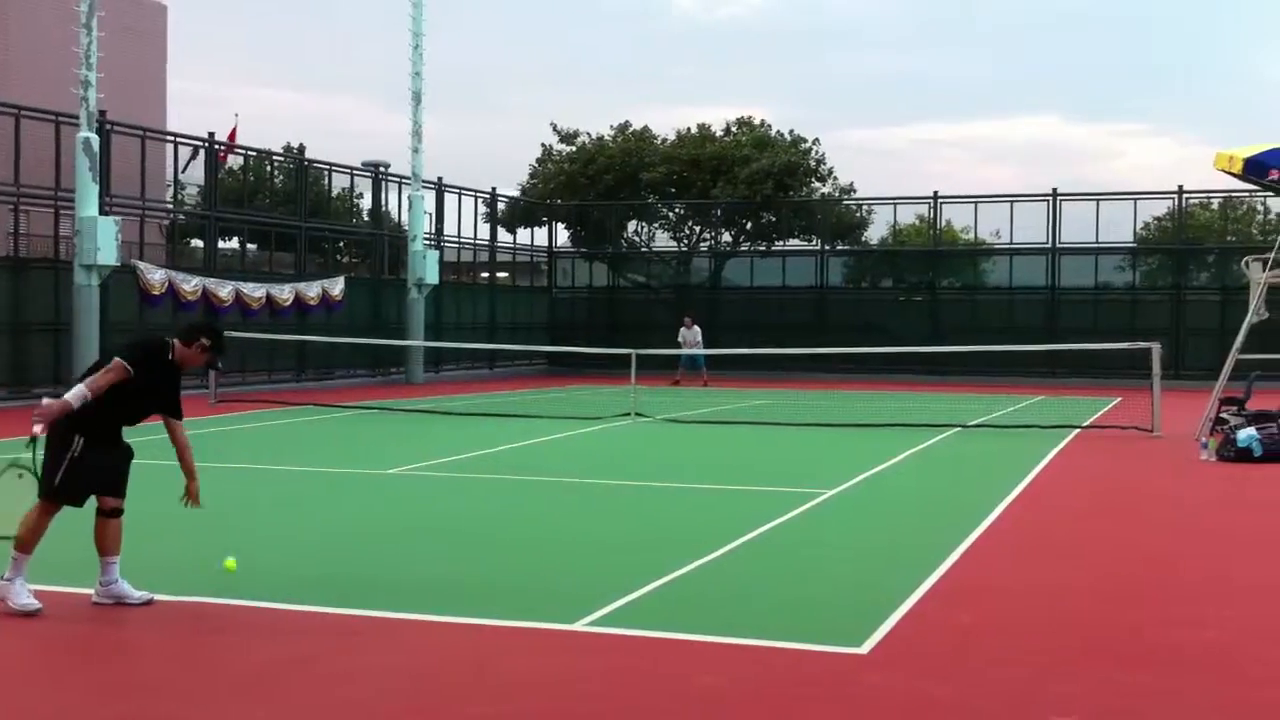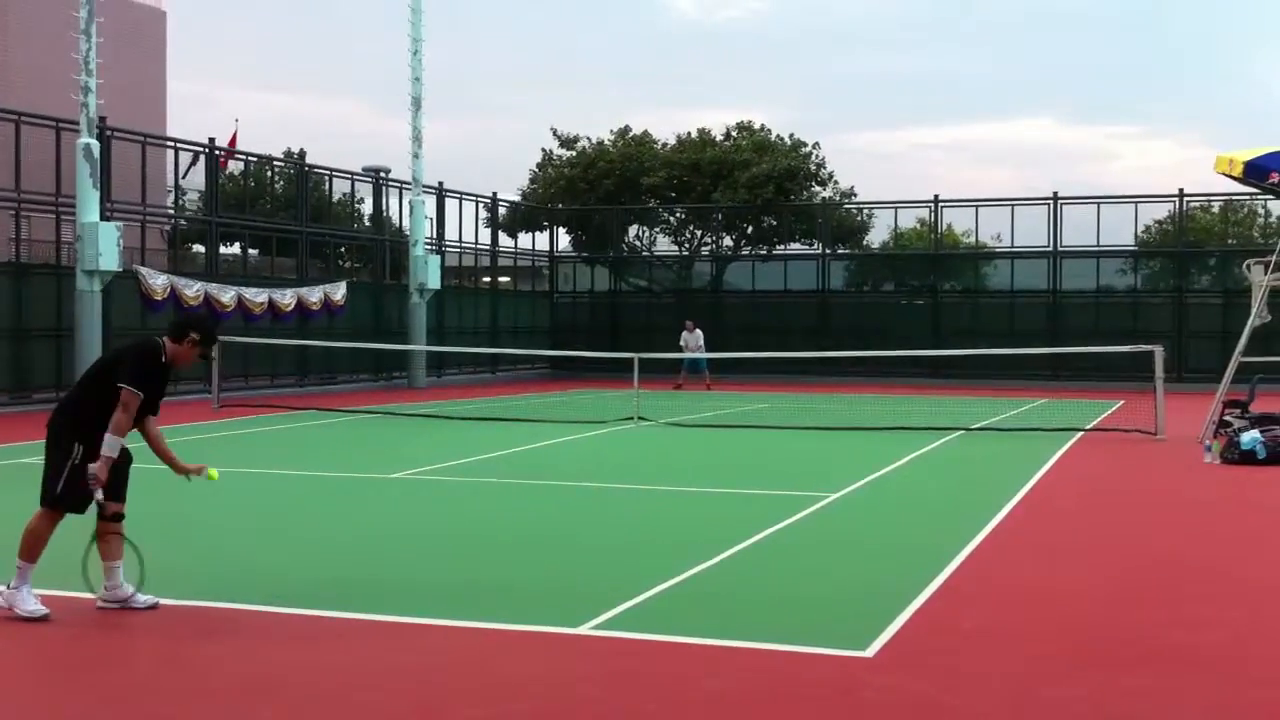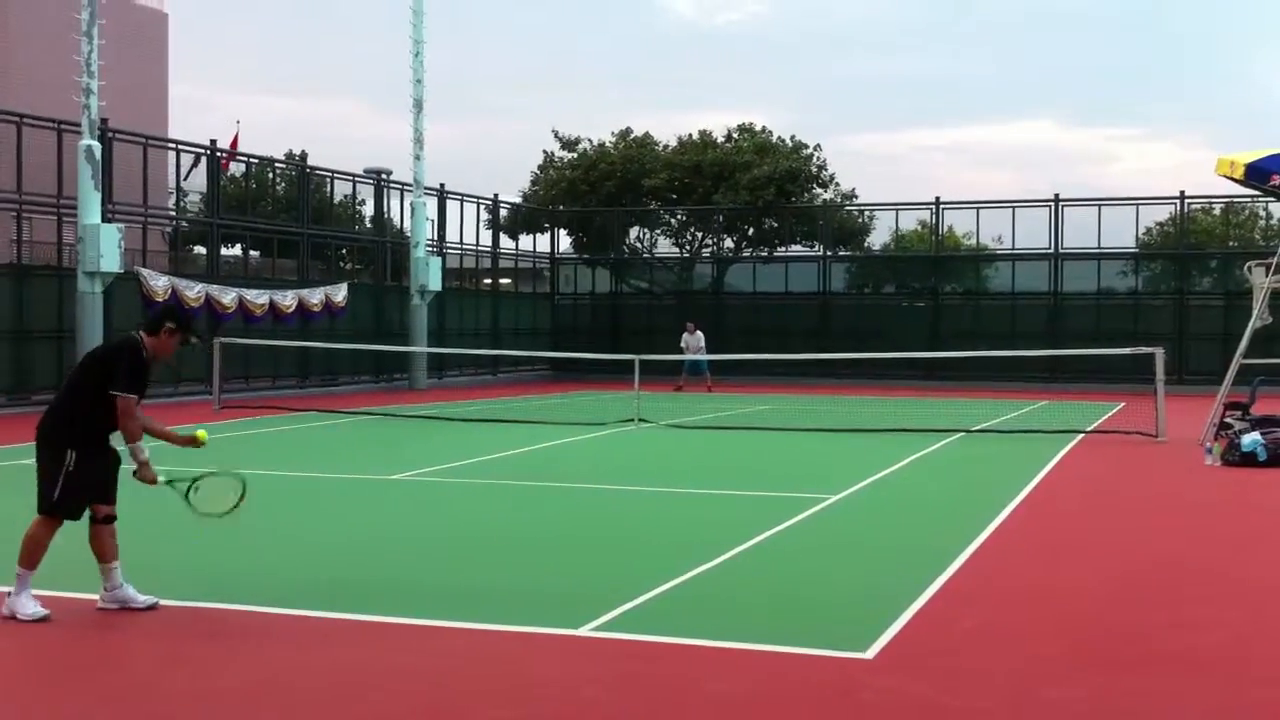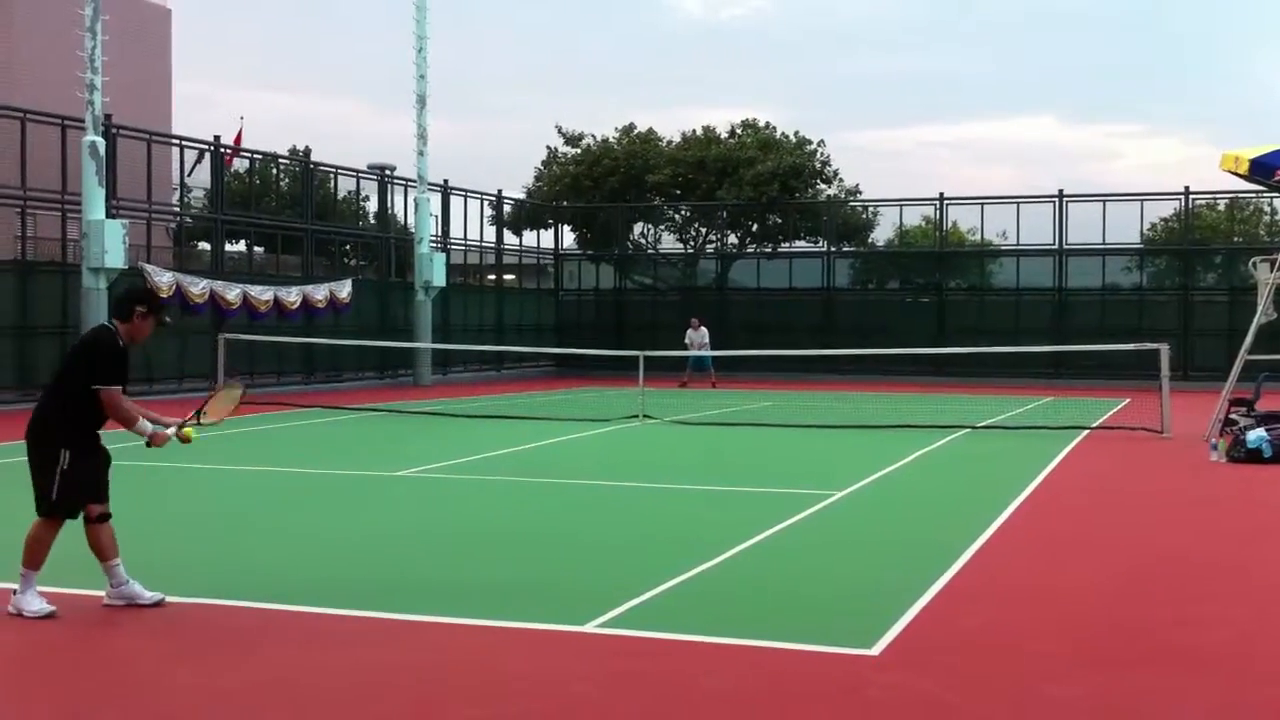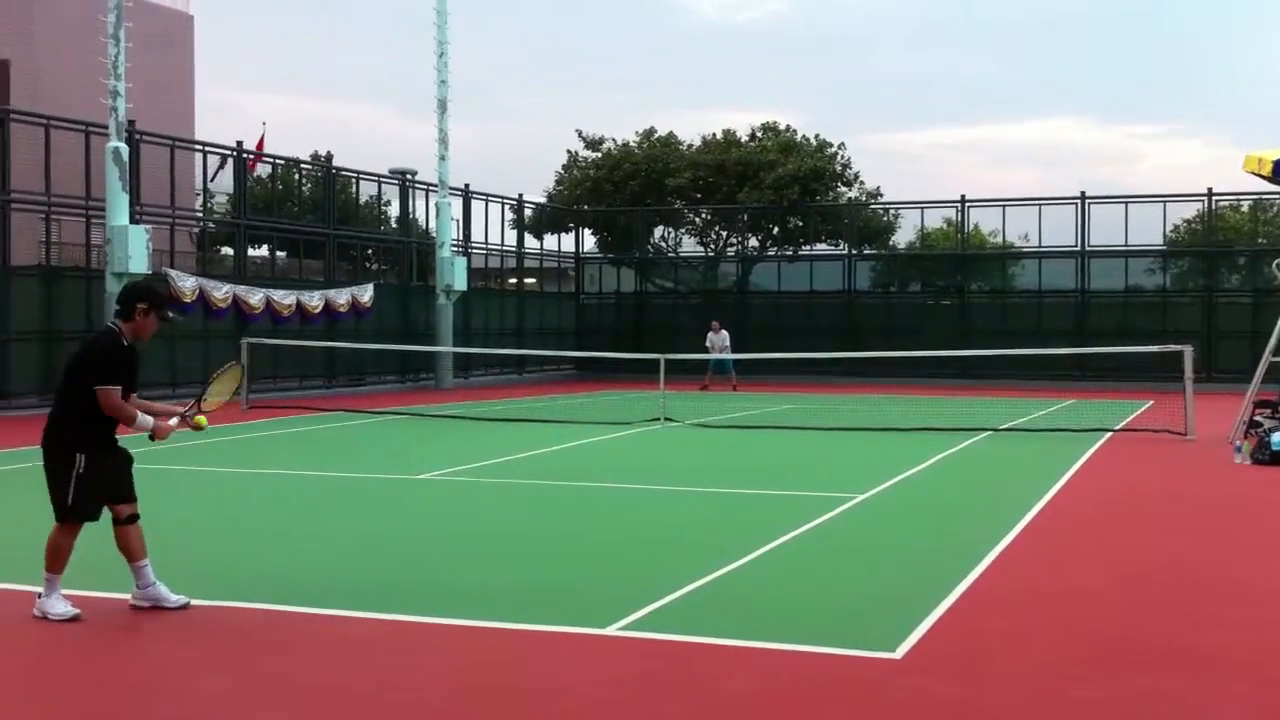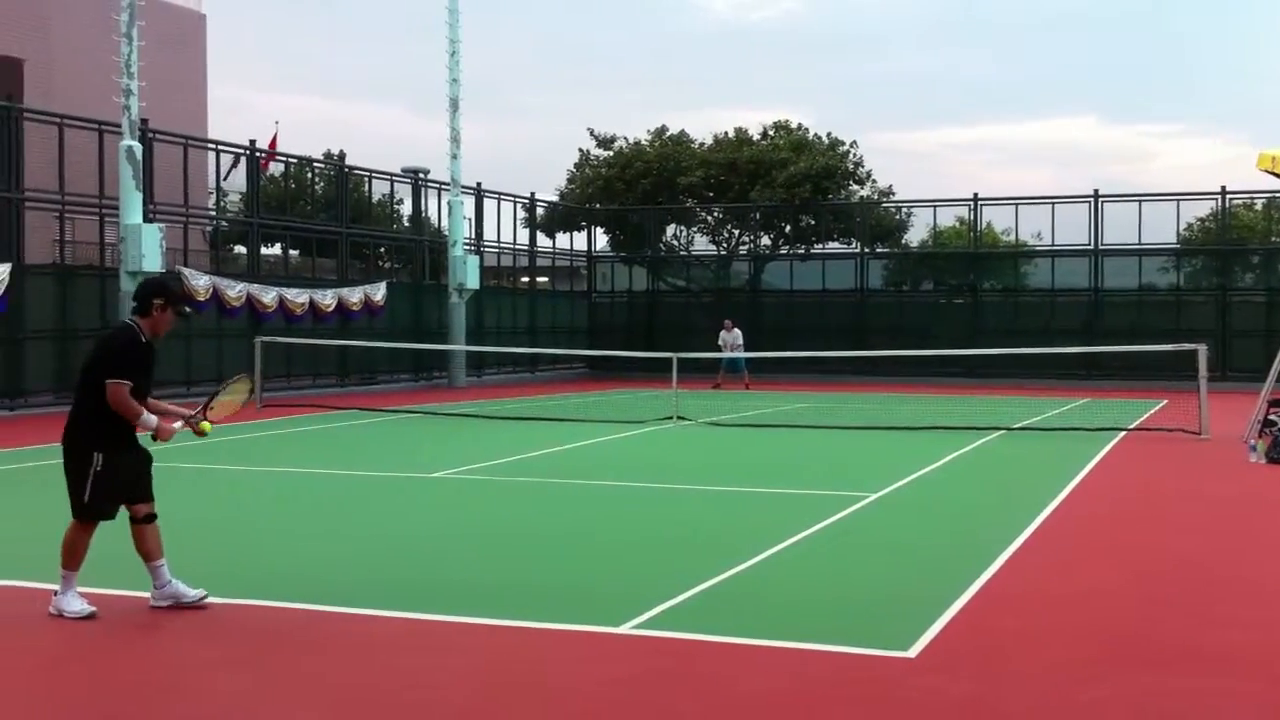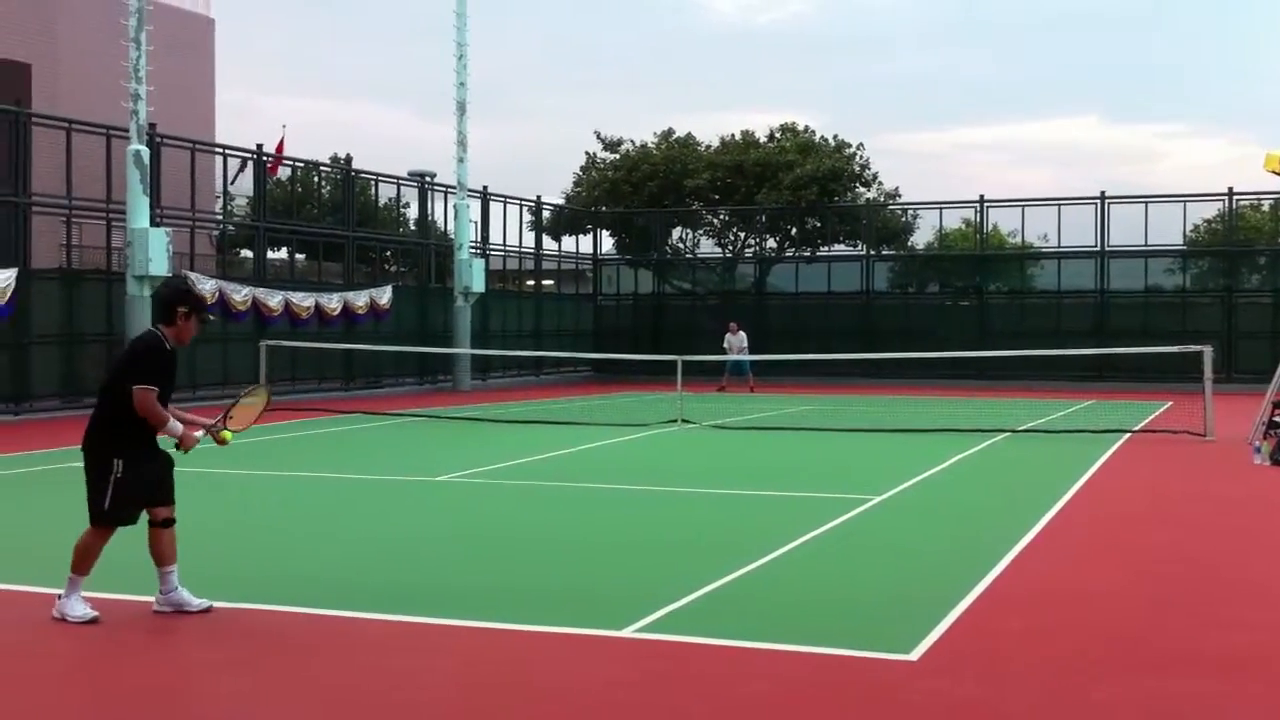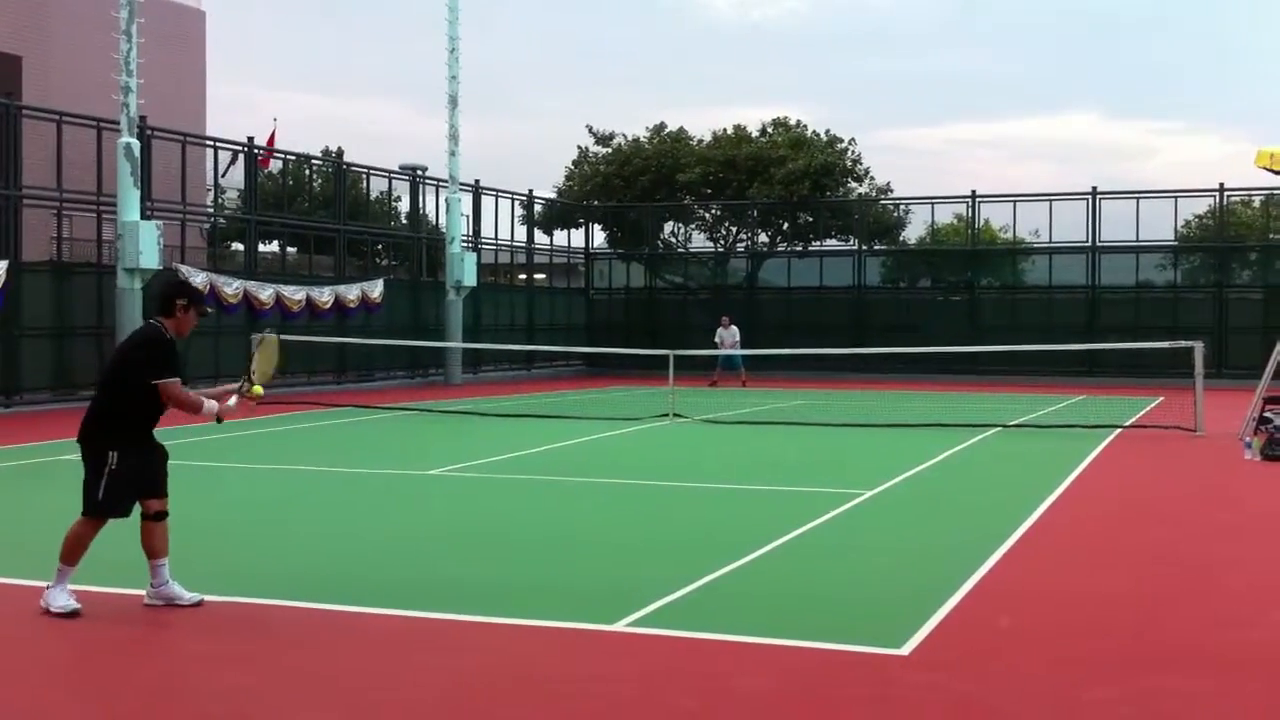
dt=0.2s
person 1, frame 1
left shoulder: (169, 377)
right shoulder: (153, 350)
left elbow: (176, 430)
right elbow: (108, 375)
left wrist: (192, 479)
right wrist: (65, 403)
left hip: (108, 435)
right hip: (76, 428)
left knee: (112, 504)
right knee: (51, 502)
left ankle: (109, 583)
person 1, frame 2
left shoulder: (160, 369)
right shoulder: (145, 354)
left elbow: (146, 424)
right elbow: (124, 411)
left wrist: (178, 465)
right wrist: (104, 460)
left hip: (102, 439)
right hip: (74, 433)
left knee: (113, 509)
right knee: (54, 509)
left ankle: (114, 588)
person 1, frame 3
left shoulder: (138, 357)
right shoulder: (129, 354)
left elbow: (133, 417)
right elbow: (126, 417)
left wrist: (177, 438)
right wrist: (142, 462)
left hip: (91, 441)
right hip: (63, 439)
left knee: (104, 512)
right knee: (52, 515)
left ankle: (114, 589)
person 1, frame 4
left shoulder: (112, 344)
right shoulder: (105, 345)
left elbow: (119, 402)
right elbow: (113, 407)
left wrist: (164, 421)
right wrist: (150, 431)
left hip: (80, 439)
right hip: (55, 439)
left knee: (97, 511)
right knee: (53, 515)
left ankle: (119, 585)
right ankle: (24, 592)
person 1, frame 5
left shoulder: (123, 347)
right shoulder: (107, 345)
left elbow: (126, 401)
right elbow: (110, 405)
left wrist: (173, 411)
right wrist: (151, 425)
left hip: (99, 444)
right hip: (71, 444)
left knee: (126, 511)
right knee: (70, 520)
left ankle: (146, 587)
right ankle: (48, 596)
person 1, frame 6
left shoulder: (141, 344)
right shoulder: (124, 341)
right elbow: (118, 399)
left wrist: (181, 413)
right wrist: (155, 425)
left hip: (121, 442)
right hip: (92, 443)
left knee: (144, 511)
right knee: (87, 518)
left ankle: (164, 587)
right ankle: (64, 594)
person 1, frame 7
left shoulder: (162, 350)
right shoulder: (150, 348)
right elbow: (144, 405)
left wrist: (200, 422)
right wrist: (180, 432)
left hip: (141, 447)
right hip: (112, 448)
left knee: (164, 515)
right knee: (104, 524)
left ankle: (169, 593)
right ankle: (69, 598)
person 1, frame 8
left shoulder: (159, 341)
right shoulder: (154, 341)
left elbow: (173, 395)
right elbow: (176, 398)
left wrist: (221, 392)
right wrist: (215, 408)
left hip: (136, 438)
right hip: (108, 439)
left knee: (156, 507)
right knee: (96, 515)
left ankle: (160, 585)
right ankle: (56, 588)
